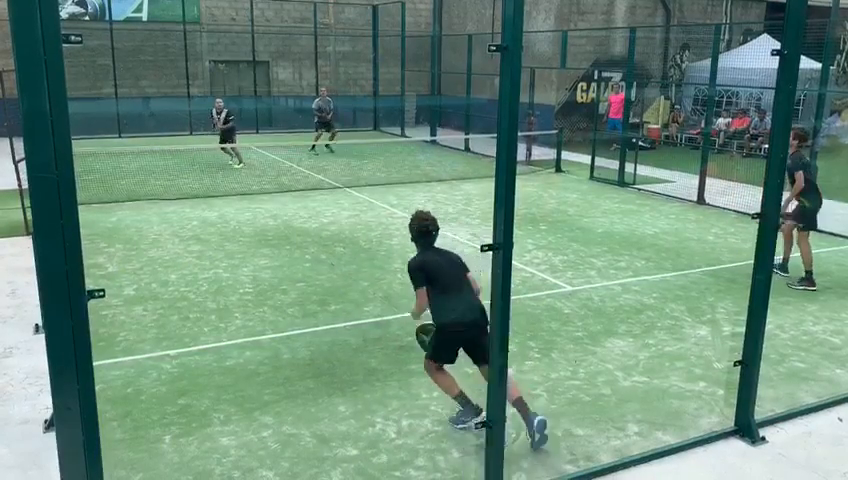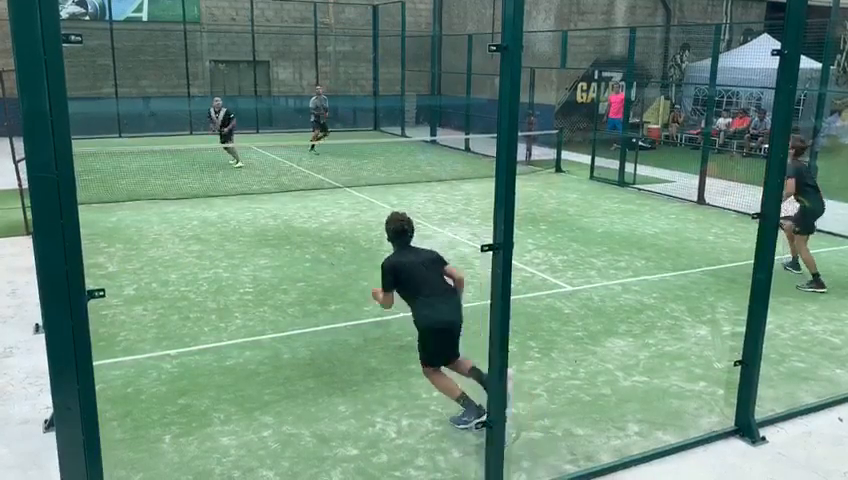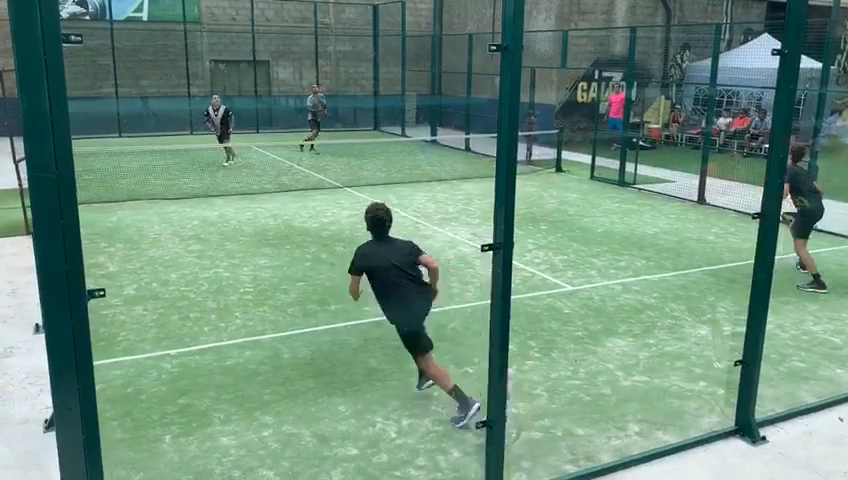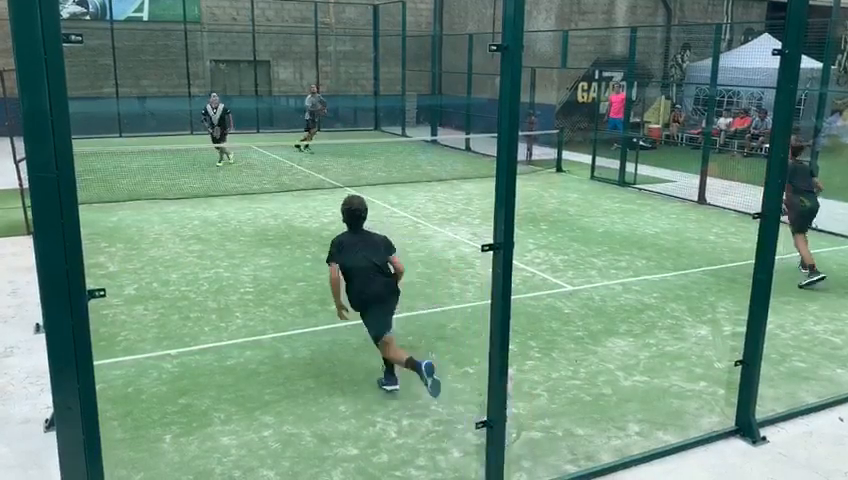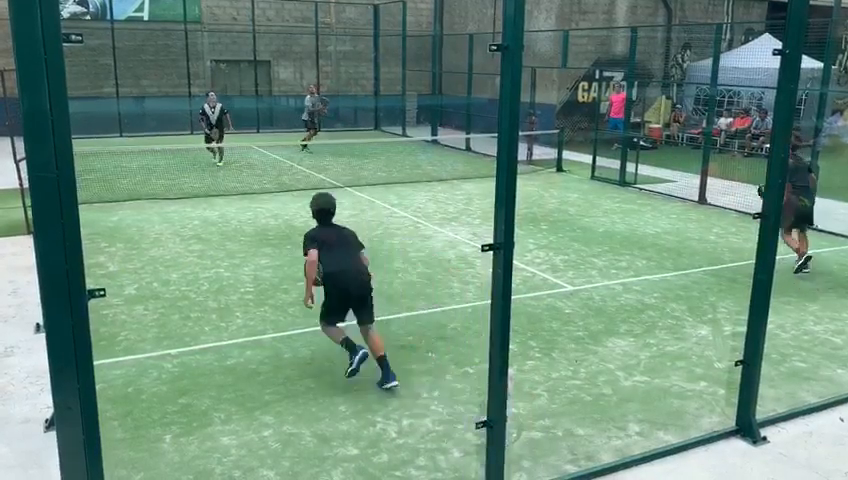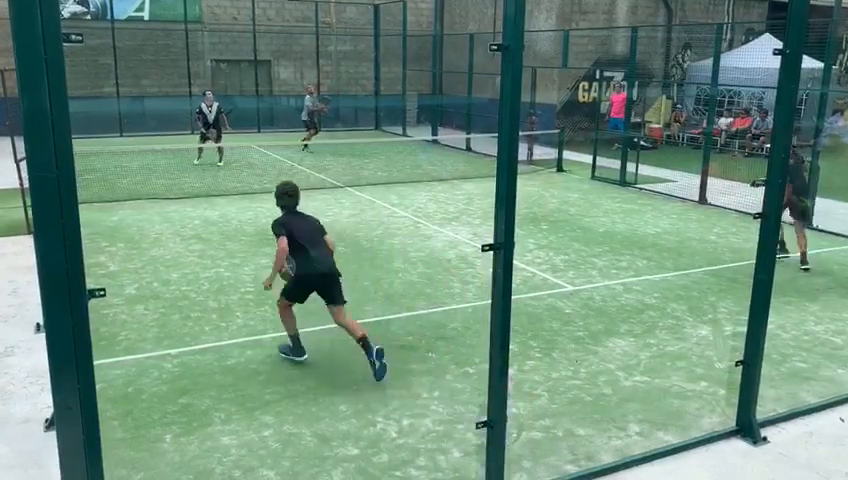
dt=0.1s
person 1, frame 1
left shoulder: (417, 264)
right shoulder: (453, 256)
left elbow: (421, 302)
right elbow: (476, 289)
left wrist: (416, 314)
left hip: (449, 324)
right hip: (476, 317)
left knee: (432, 366)
right knee: (490, 371)
left ankle: (470, 410)
right ankle: (532, 419)
person 1, frame 2
left shoulder: (390, 264)
right shoulder: (430, 254)
left elbow: (388, 304)
right elbow: (459, 277)
left wrist: (377, 296)
right wrist: (456, 301)
left hip: (431, 322)
right hip: (453, 314)
left knee: (432, 370)
right knee: (453, 361)
left ankle: (474, 411)
right ankle: (489, 381)
person 1, frame 3
left shoulder: (363, 252)
right shoulder: (407, 245)
left elbow: (355, 291)
right elbow: (433, 265)
left wrist: (356, 296)
right wrist: (434, 288)
left hip: (401, 312)
right hip: (421, 302)
left knee: (427, 361)
left ankle: (466, 403)
right ankle: (423, 375)
person 1, frame 4
left shoulder: (338, 242)
right shoulder: (380, 240)
left elbow: (334, 277)
right elbow: (399, 268)
left wrist: (338, 303)
left hip: (365, 300)
right hip: (389, 293)
left knee: (387, 347)
right knee: (383, 332)
left ankle: (420, 367)
right ankle: (390, 377)
person 1, frame 5
left shoulder: (312, 236)
right shoulder: (348, 233)
left elbow: (312, 261)
right elbow: (365, 261)
left wrist: (308, 290)
left hip: (337, 286)
right hip: (361, 282)
left knee: (328, 325)
right knee: (368, 330)
left ankle: (354, 350)
right ankle: (388, 374)
person 1, frame 6
left shoulder: (280, 223)
right shoulder: (312, 220)
left elbow: (282, 248)
right elbow: (331, 246)
left wrist: (272, 275)
left hip: (306, 273)
right hip: (328, 269)
left knee: (284, 305)
right knee: (341, 316)
left ankle: (297, 349)
right ankle: (370, 350)
person 2, frame 1
left shoulder: (794, 159)
right shoulder: (798, 157)
left elbow: (800, 183)
left wrist: (786, 202)
left hip: (808, 202)
right hip: (810, 200)
left knee: (802, 238)
right knee: (786, 228)
left ankle: (809, 279)
right ankle: (783, 266)
person 2, frame 2
left shoulder: (792, 166)
right shoulder: (801, 165)
left elbow: (790, 190)
left hip: (809, 206)
right hip: (816, 204)
left knee: (800, 244)
right knee: (788, 227)
left ankle: (817, 281)
right ankle: (794, 263)
person 2, frame 3
left shoulder: (788, 171)
right shoulder: (803, 171)
left elbow: (784, 193)
right elbow: (819, 191)
left hip: (805, 207)
right hip: (817, 207)
left knee: (799, 246)
right knee: (794, 227)
left ankle: (818, 282)
right ankle: (803, 263)
person 2, frame 4
left shoulder: (786, 165)
right shoulder: (806, 166)
right elbow: (820, 187)
left hip: (800, 204)
right hip: (813, 204)
left knee: (799, 241)
right knee: (799, 233)
left ankle: (814, 272)
right ankle: (805, 263)
person 2, frame 5
right shoulder: (804, 162)
right elbow: (814, 181)
left hip: (793, 199)
right hip: (807, 200)
left knee: (786, 235)
right knee: (802, 233)
left ankle: (802, 255)
right ankle: (802, 258)
person 2, frame 6
right shoulder: (797, 156)
right elbow: (804, 170)
left hip: (791, 195)
right hip: (802, 197)
right knee: (800, 229)
left ankle: (782, 247)
right ankle: (804, 259)
